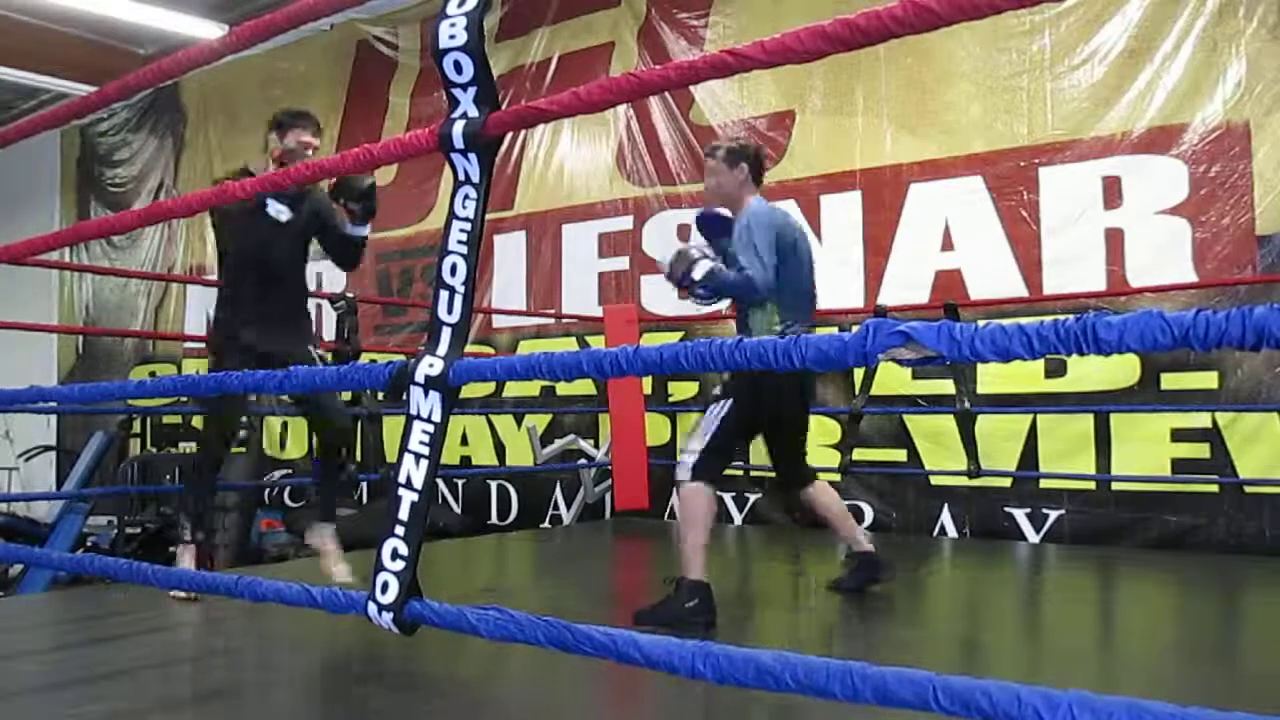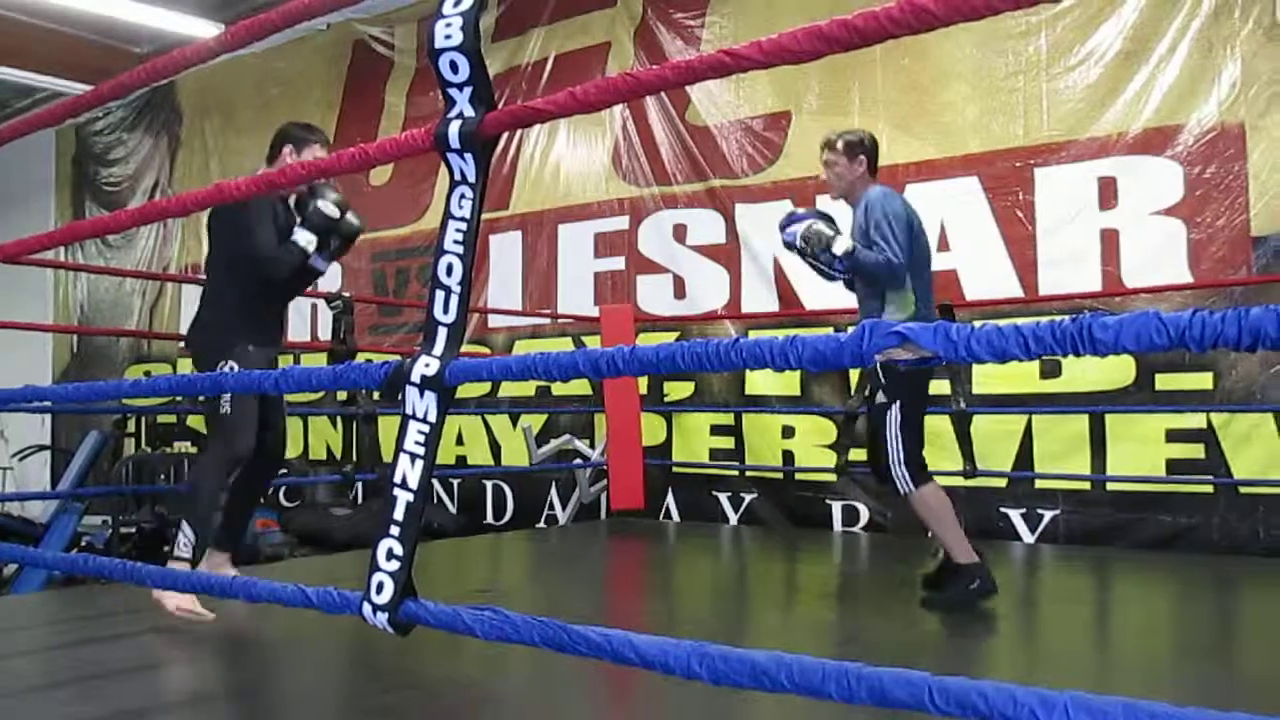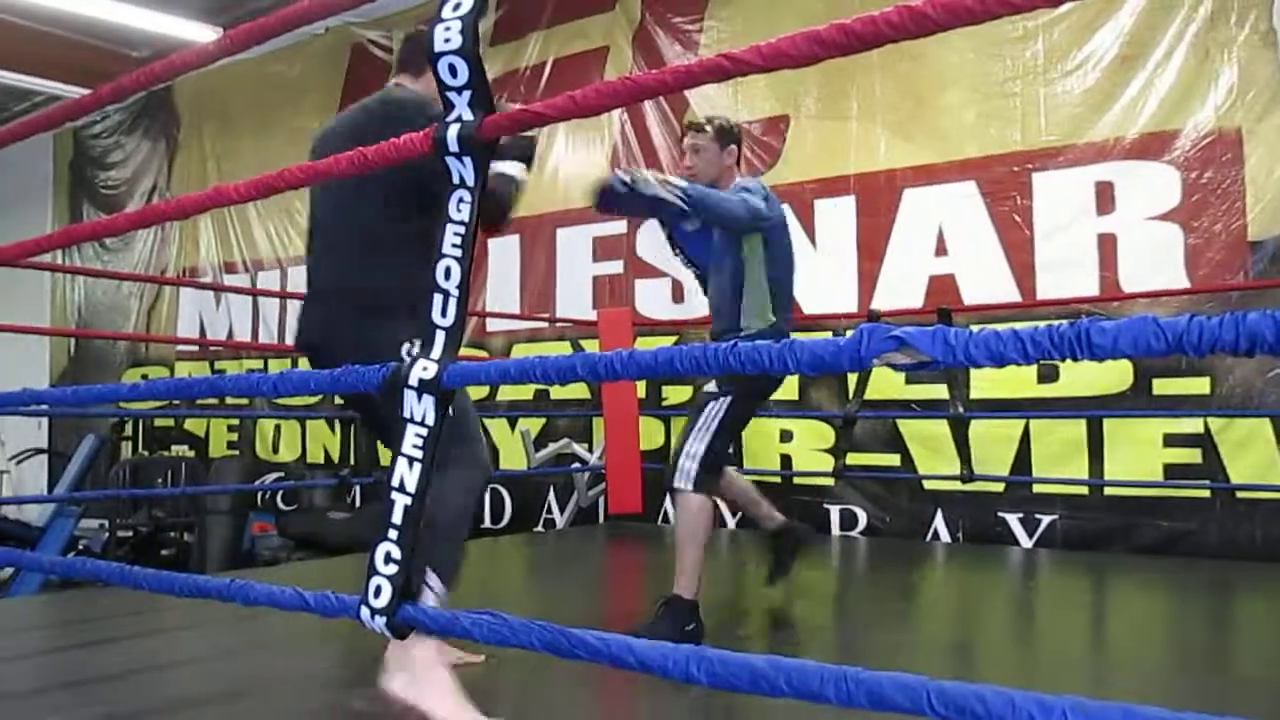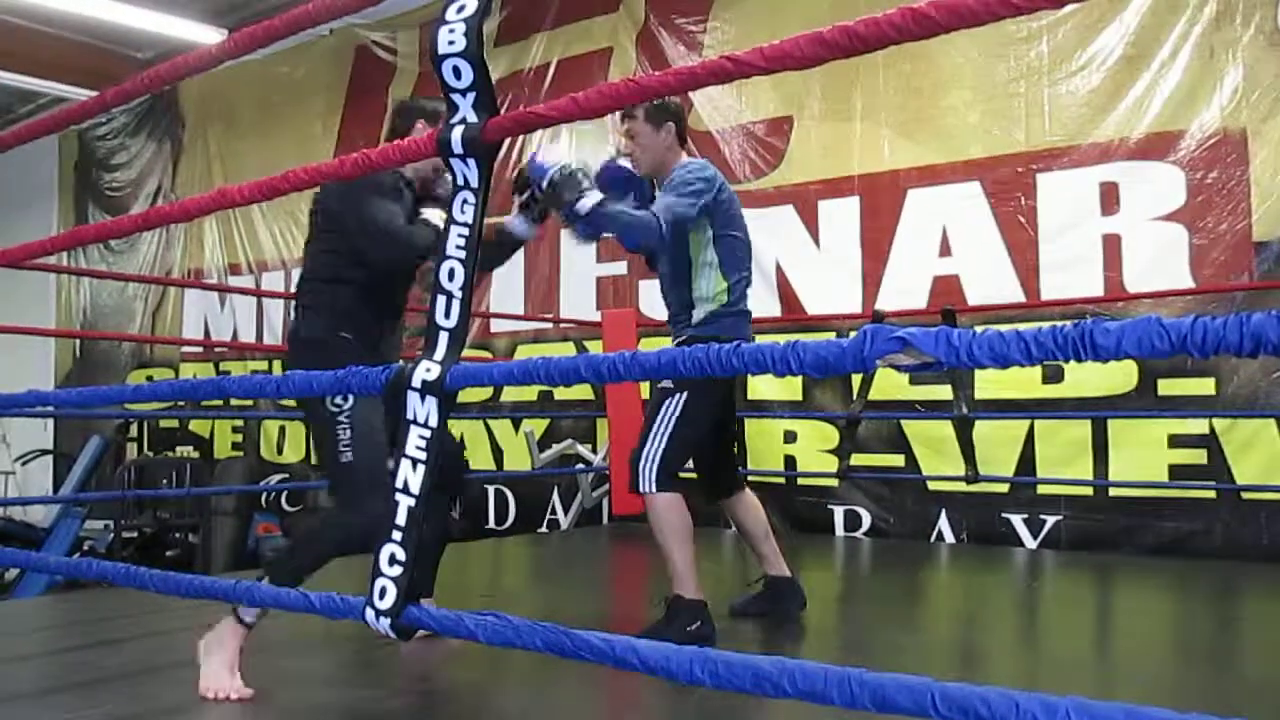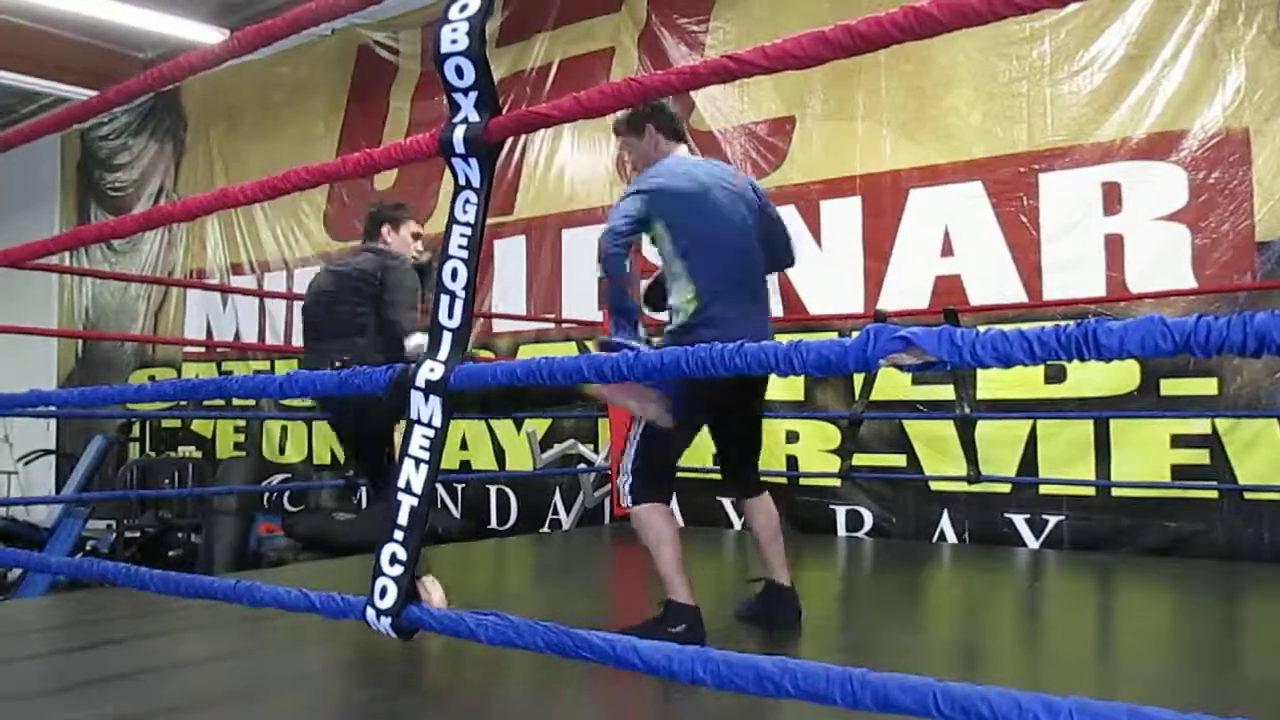
dt=1s
person 1, frame 1
left shoulder: (311, 199)
left elbow: (348, 259)
right elbow: (246, 249)
left wrist: (359, 216)
right wrist: (279, 201)
left hip: (292, 335)
right hip: (238, 336)
left knee: (337, 428)
right knee: (216, 442)
left ankle: (325, 530)
right ankle: (189, 552)
person 1, frame 2
left shoulder: (283, 208)
right shoulder: (245, 199)
left elbow: (289, 284)
right elbow: (268, 268)
left wrist: (331, 248)
right wrist: (313, 228)
left hip: (259, 348)
right hip: (226, 344)
left knee: (269, 451)
right knee: (232, 446)
left ankle: (216, 559)
right ankle: (177, 570)
person 1, frame 3
left shoulder: (341, 129)
right shoulder: (417, 114)
right elbow: (481, 208)
right wrist: (509, 158)
left hip: (333, 329)
right hip: (381, 326)
left knee: (431, 467)
right knee: (461, 464)
left ankle: (417, 636)
right ankle: (416, 658)
person 1, frame 4
left shoulder: (410, 194)
right shoulder: (361, 181)
left elbow: (474, 260)
right elbow: (403, 251)
left wrist: (530, 216)
right wrist: (436, 213)
left hip: (370, 357)
right hip: (333, 358)
left knee: (445, 467)
right knee: (365, 507)
left ankle: (414, 606)
right ankle: (229, 634)
person 1, frame 5
left shoulder: (323, 278)
right shoulder: (392, 265)
right elbow: (403, 331)
left hip: (341, 400)
right hip: (382, 385)
left knee: (387, 488)
right knee: (506, 389)
person 2, frame 1
left shoulder: (756, 218)
right shoulder: (774, 219)
left elbow: (756, 288)
left wrist: (699, 270)
right wrist: (718, 251)
left hip: (766, 362)
right hip: (793, 363)
left knee: (695, 463)
right knee: (794, 471)
left ankle: (693, 594)
right ankle: (865, 555)
person 2, frame 2
left shoulder: (880, 203)
right shoulder: (870, 208)
left elbow: (892, 269)
right elbow: (864, 276)
left wrist: (838, 245)
right wrist: (820, 250)
left knee: (903, 466)
right knee: (888, 462)
left ankle: (971, 571)
right ankle: (957, 558)
person 2, frame 3
left shoulder: (749, 196)
right shoulder: (709, 211)
left elbow: (735, 214)
left wrist: (656, 187)
left hip: (753, 350)
right hip: (740, 351)
left knee: (689, 467)
right knee: (707, 463)
left ankle: (682, 610)
right ankle: (780, 527)
person 2, frame 4
left shoulder: (697, 177)
right shoulder: (663, 190)
left elbow: (651, 234)
right elbow: (653, 247)
left wrist: (579, 196)
right wrist: (618, 195)
left hip: (711, 341)
right hip: (715, 341)
left knee: (653, 468)
right knee: (719, 471)
left ankle: (688, 612)
right ankle: (781, 585)
person 2, frame 5
left shoulder: (656, 183)
right shoulder: (739, 181)
left elbow: (614, 245)
right elbow: (783, 254)
left wrist: (624, 327)
left hip: (697, 348)
right hip: (751, 346)
left knee: (641, 479)
right knee: (744, 473)
left ankle: (680, 615)
right ankle: (780, 594)
